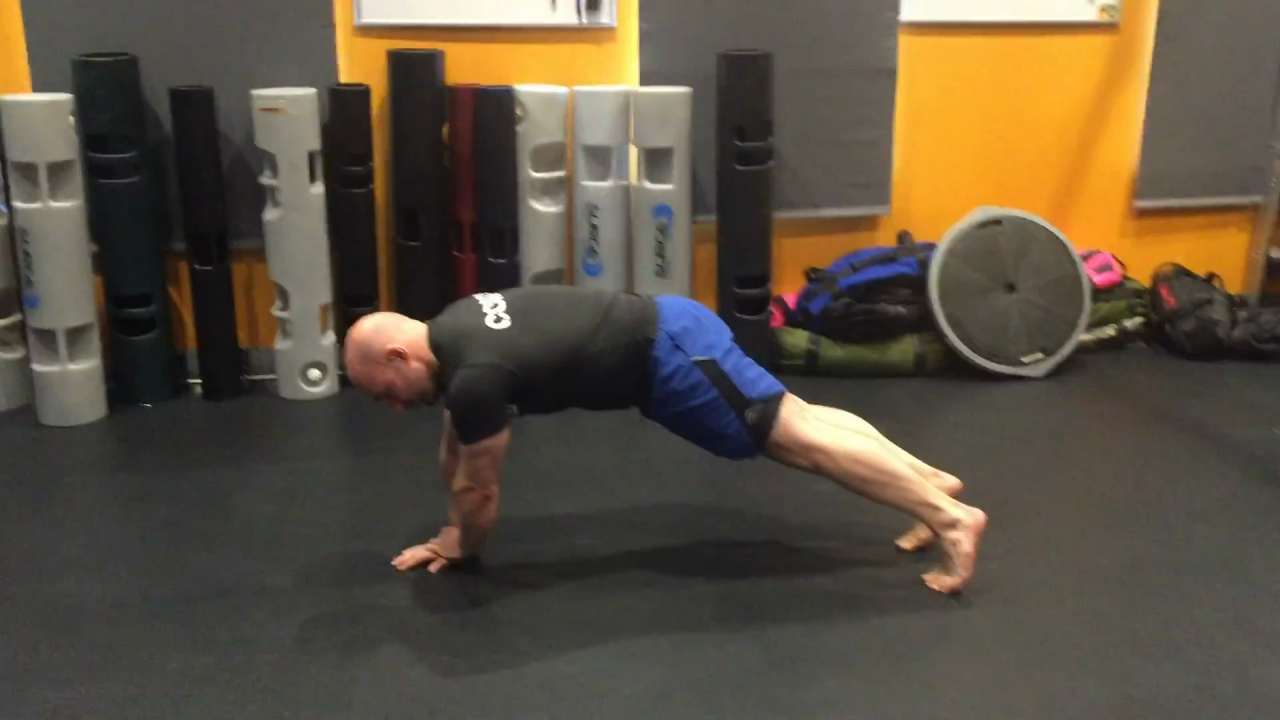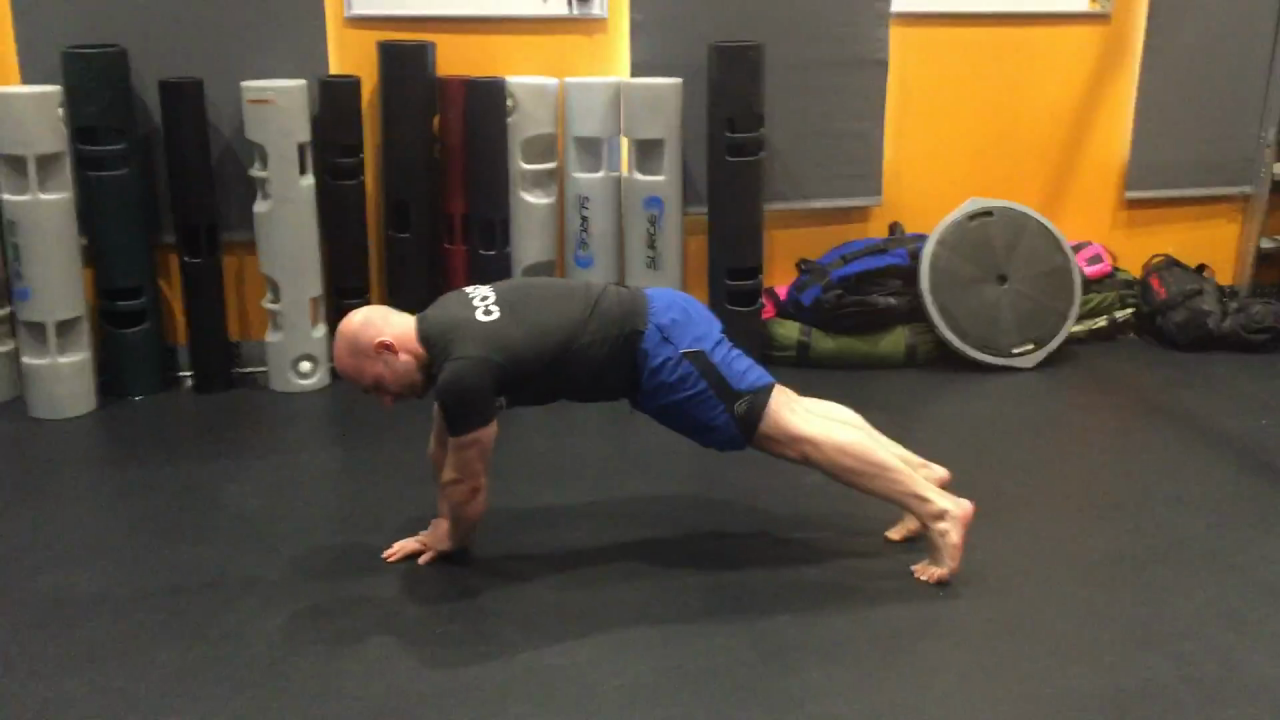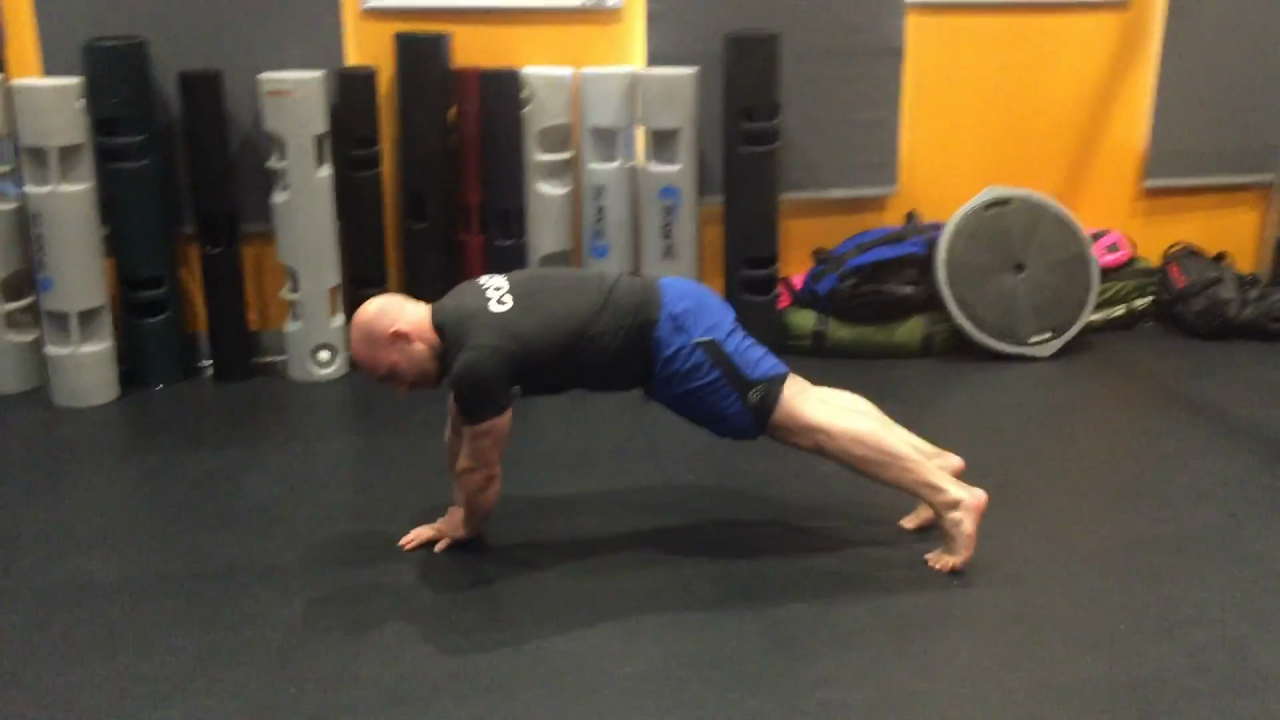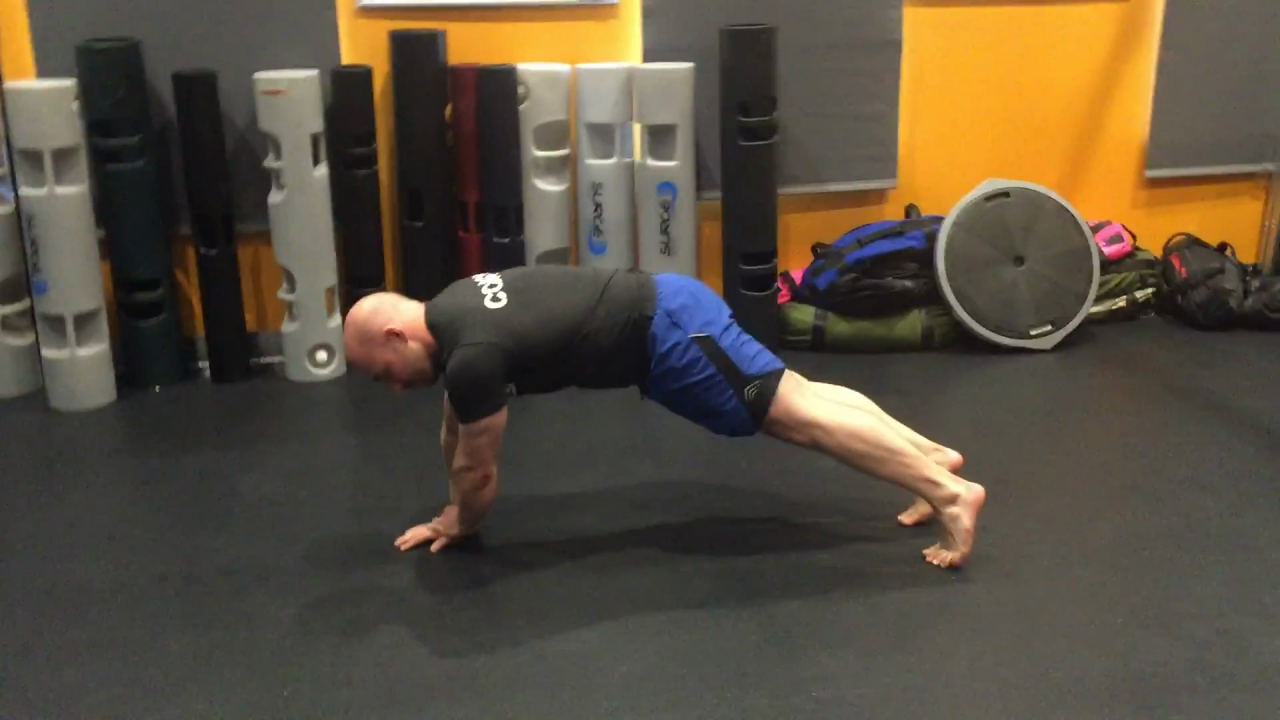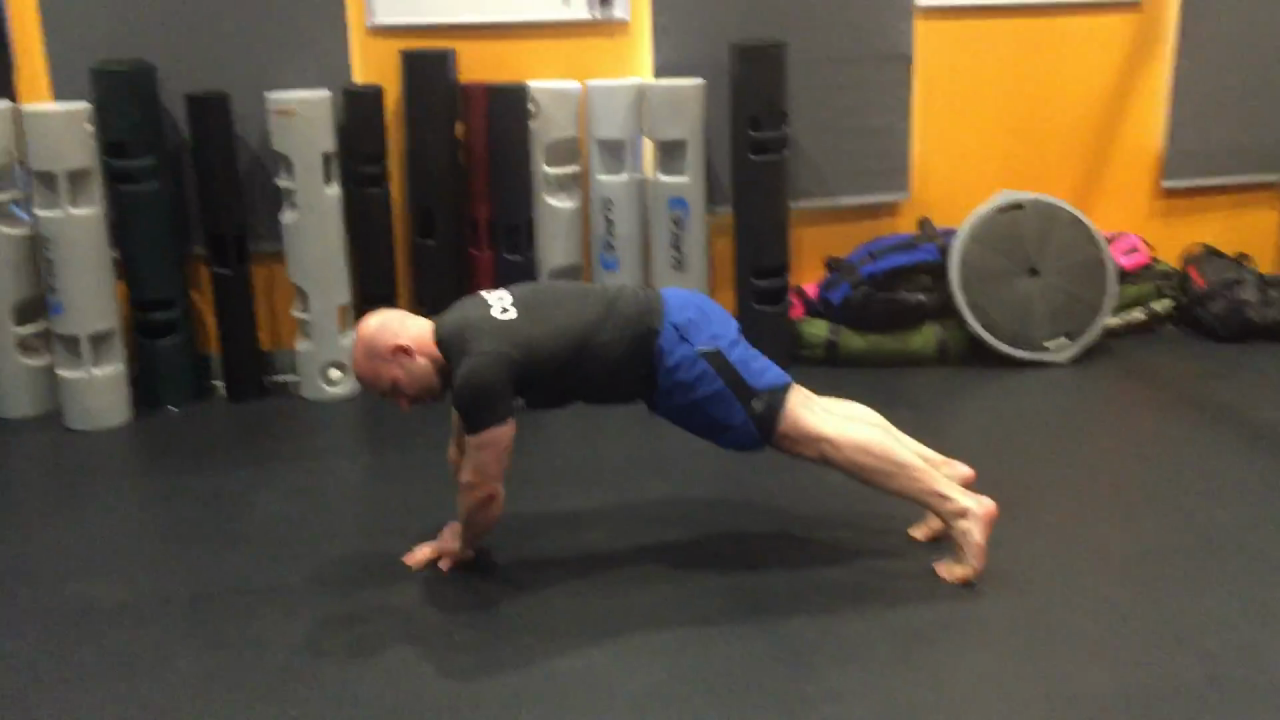
dt=0.1s
person 1, frame 1
left shoulder: (475, 373)
right shoulder: (451, 334)
left elbow: (478, 488)
right elbow: (457, 451)
left wrist: (462, 544)
right wrist: (455, 531)
left hip: (668, 357)
right hip: (663, 332)
left knee: (797, 436)
right knee: (797, 421)
left ankle: (951, 517)
right ankle: (934, 484)
person 1, frame 2
left shoulder: (463, 366)
right shoulder: (438, 325)
left elbow: (467, 483)
right elbow: (445, 441)
left wrist: (450, 536)
right wrist: (444, 520)
left hip: (659, 348)
right hip: (653, 323)
left knee: (788, 429)
right knee: (786, 410)
left ankle: (938, 508)
right ankle: (923, 473)
person 1, frame 3
left shoulder: (477, 355)
right shoulder: (453, 315)
left elbow: (482, 471)
right elbow: (460, 429)
left wrist: (465, 524)
right wrist: (460, 509)
left hip: (672, 339)
right hip: (667, 312)
left knee: (801, 418)
right knee: (801, 400)
left ankle: (951, 497)
right ankle: (937, 462)
person 1, frame 4
left shoulder: (471, 353)
right shoulder: (448, 312)
left elbow: (479, 471)
right elbow: (456, 432)
left wrist: (458, 526)
right wrist: (456, 508)
left hip: (668, 334)
right hip: (662, 312)
left knee: (799, 415)
right knee: (797, 395)
left ankle: (950, 493)
right ankle: (935, 458)
person 1, frame 5
left shoulder: (478, 365)
right shoulder: (457, 329)
left elbow: (485, 487)
right elbow: (465, 450)
left wrist: (462, 543)
right wrist: (463, 526)
left hip: (675, 350)
right hip: (670, 325)
left knee: (806, 429)
right knee: (807, 410)
left ankle: (960, 507)
right ankle: (945, 472)
